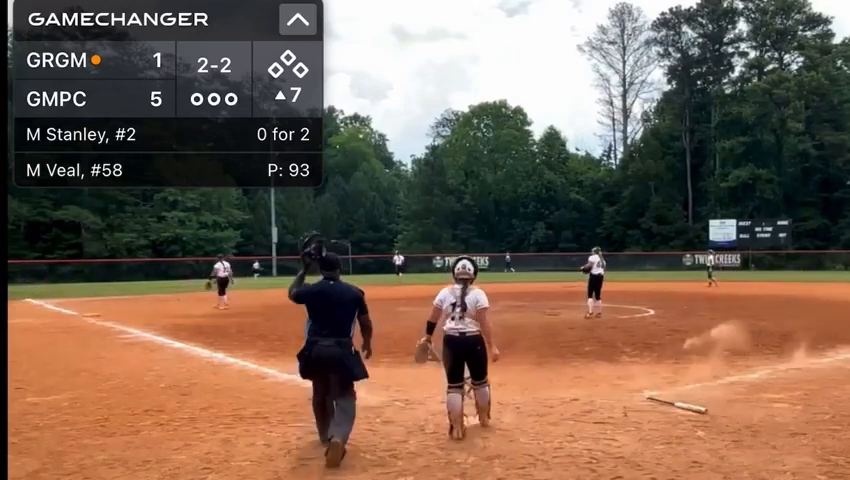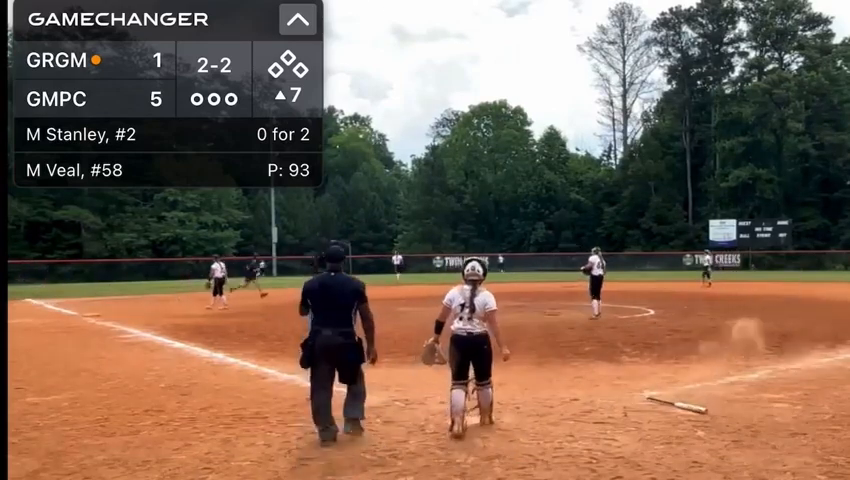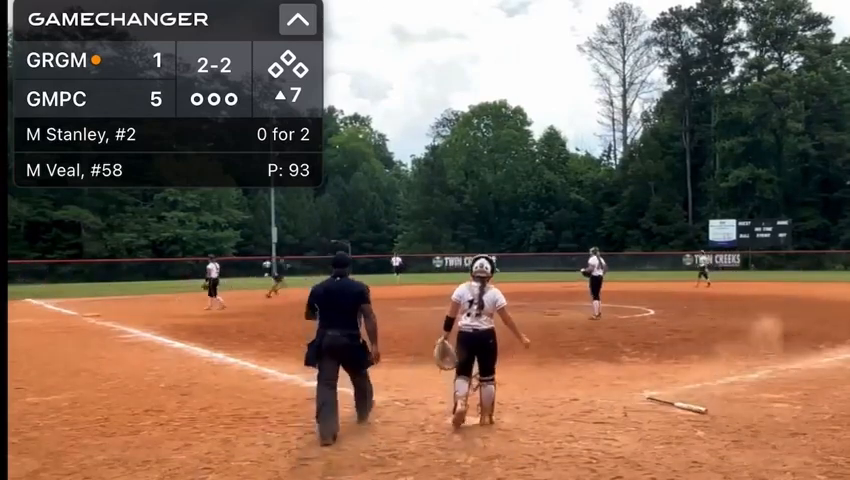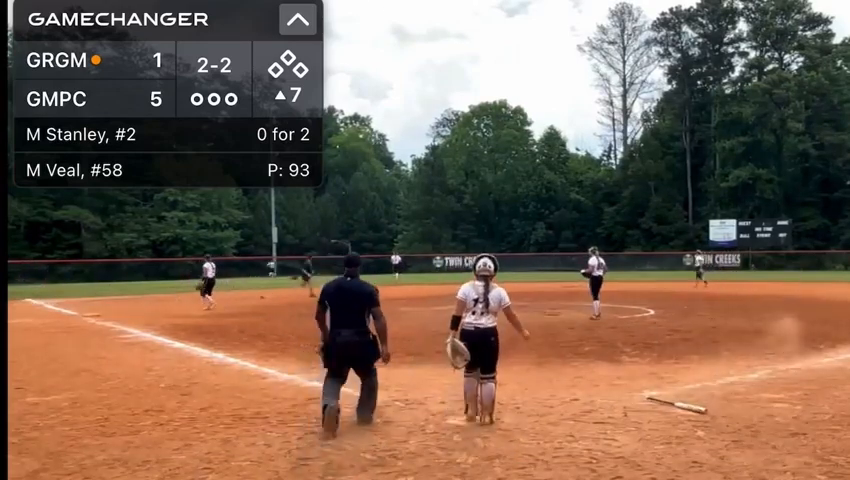
dt=0.2s
person 1, frame 1
left shoulder: (310, 291)
right shoulder: (354, 293)
left elbow: (292, 293)
right elbow: (366, 325)
left wrist: (304, 269)
right wrist: (367, 344)
left hip: (315, 350)
right hip: (342, 352)
left knee: (320, 396)
right knee: (344, 398)
left ankle: (327, 436)
right ankle: (337, 437)
person 1, frame 2
left shoulder: (311, 284)
right shoulder: (355, 284)
left elbow: (303, 311)
right elbow: (367, 317)
right wrist: (371, 345)
left hip: (318, 340)
right hip: (345, 340)
left knee: (320, 387)
right knee: (355, 380)
left ankle: (326, 432)
right ankle: (353, 421)
person 1, frame 3
left shoulder: (318, 289)
right shoulder: (359, 288)
left elbow: (309, 315)
right elbow: (369, 317)
right wrist: (374, 345)
left hip: (325, 341)
right hip: (350, 341)
left knee: (326, 385)
right knee: (360, 379)
left ankle: (327, 431)
right ankle: (363, 412)
person 1, frame 4
left shoulder: (329, 287)
right shoulder: (368, 289)
left elbow: (319, 315)
right elbow: (378, 318)
left wrist: (325, 334)
right wrist: (384, 345)
left hip: (336, 339)
right hip: (360, 339)
left knee: (334, 377)
right knee: (368, 377)
left ankle: (330, 406)
right ankle: (364, 415)
person 2, frame 1
left shoulder: (445, 293)
right shoulder: (478, 294)
left elbow: (433, 319)
right elbow: (484, 323)
left wrist: (427, 337)
right wrist: (492, 347)
left hip: (451, 342)
right hip: (473, 341)
left knee: (454, 385)
right knee: (480, 381)
left ankle: (456, 428)
right ankle: (484, 417)
person 2, frame 2
left shoulder: (454, 293)
right shoulder: (487, 296)
left elbow: (442, 318)
right elbow: (493, 324)
left wrist: (436, 337)
right wrist: (502, 347)
left hip: (458, 341)
right hip: (480, 341)
left knee: (458, 383)
right knee: (484, 381)
left ankle: (457, 424)
right ankle: (485, 417)
person 2, frame 3
left shoulder: (462, 289)
right shoulder: (495, 293)
left elbow: (451, 315)
right elbow: (507, 319)
left wrist: (445, 335)
right wrist: (521, 337)
left hip: (465, 336)
right hip: (486, 337)
left knee: (462, 374)
right knee: (487, 377)
left ankle: (460, 405)
right ankle: (486, 416)
person 2, frame 4
left shoulder: (466, 288)
right shoulder: (498, 292)
left elbow: (457, 314)
right elbow: (511, 316)
left wrist: (452, 335)
right wrist: (523, 331)
left hip: (468, 334)
right hip: (488, 335)
left knee: (470, 371)
right knee: (488, 375)
left ankle: (471, 409)
right ankle: (486, 414)
